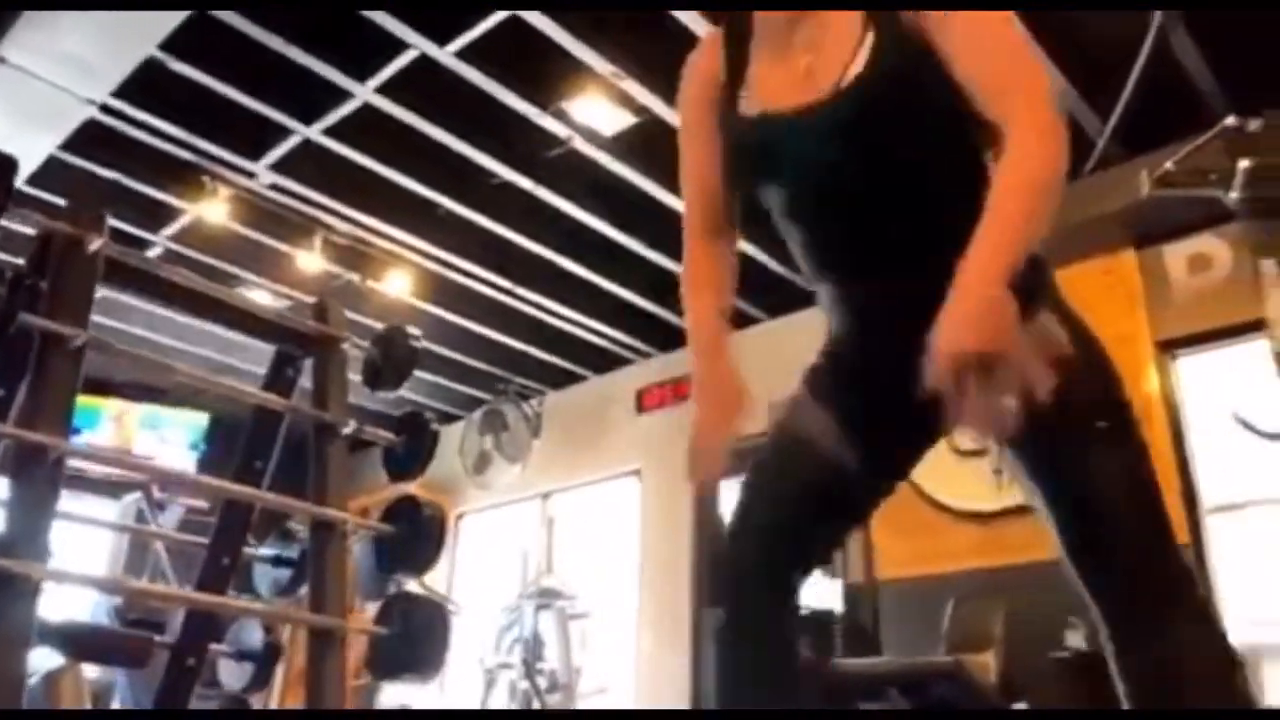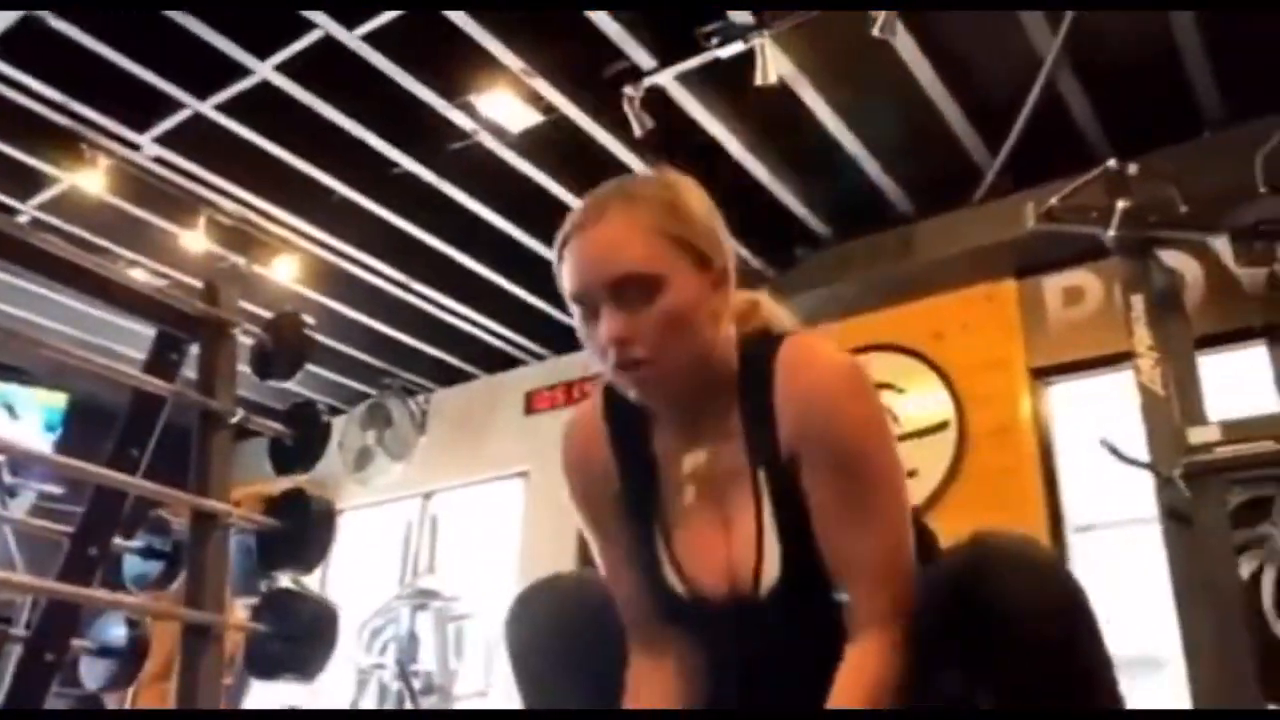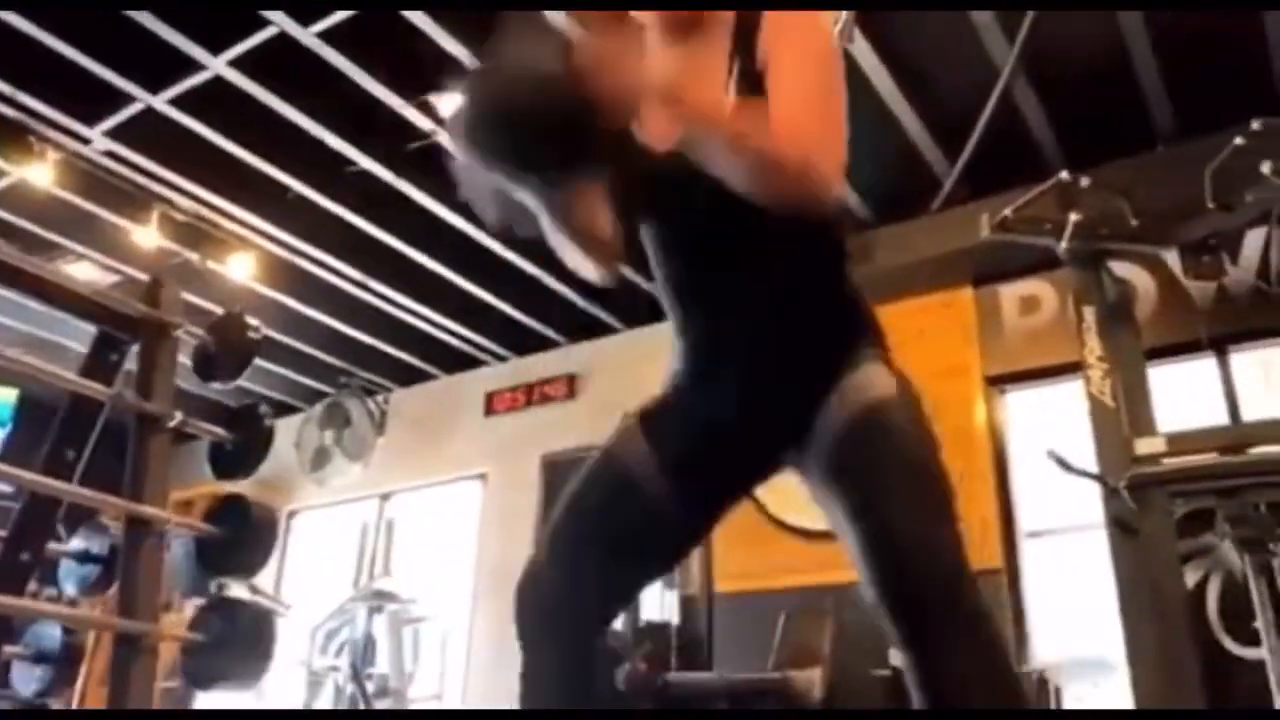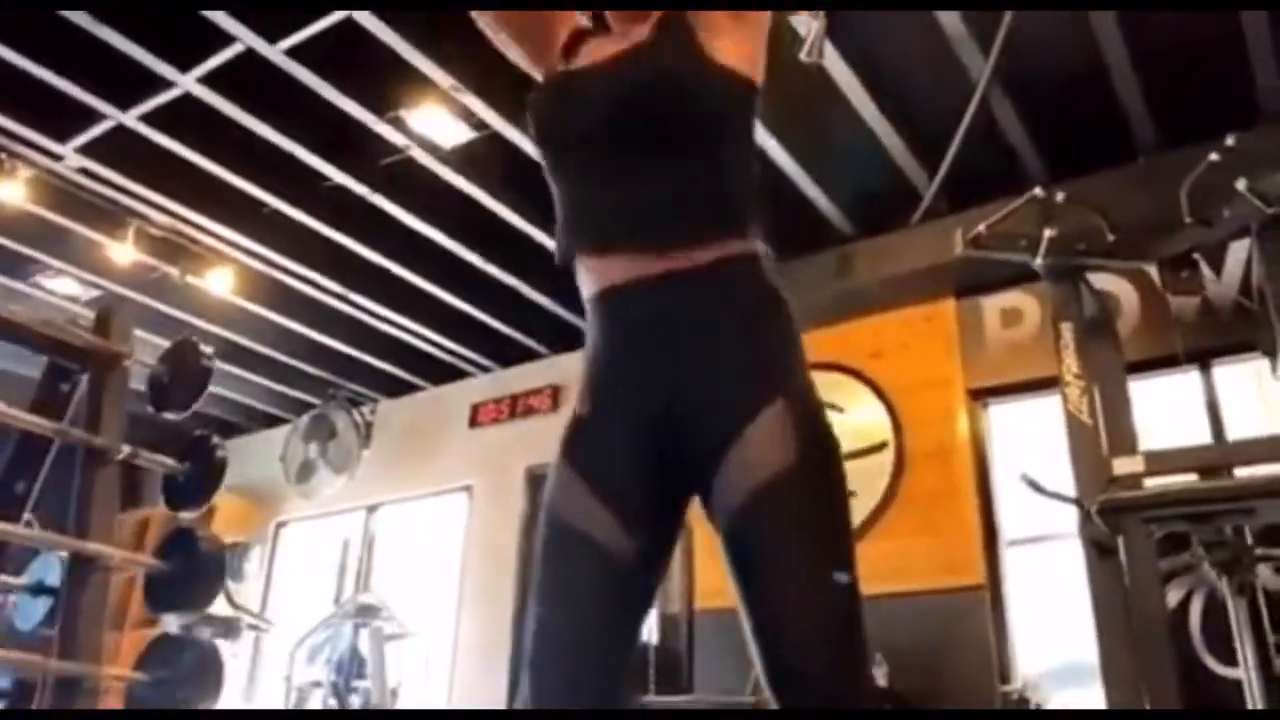
dt=0.5s
person 1, frame 1
left shoulder: (922, 20)
right shoulder: (715, 63)
left elbow: (1036, 129)
right elbow: (706, 237)
left wrist: (979, 286)
right wrist: (711, 365)
left hip: (993, 309)
right hip: (865, 348)
left knee: (1132, 571)
right knee: (745, 584)
person 1, frame 2
left shoulder: (812, 382)
right shoulder: (594, 444)
left elbow: (880, 632)
right elbow: (659, 650)
left hip: (911, 646)
right hip: (769, 676)
left knee: (1018, 584)
right knee: (546, 625)
person 1, frame 3
left shoulder: (783, 30)
right shoulder: (609, 71)
left elbow: (811, 170)
right elbow: (596, 254)
left wrist: (659, 86)
right wrist: (552, 185)
left hip: (824, 368)
right hip: (707, 390)
left knee: (924, 579)
right knee: (551, 599)
person 1, frame 4
left shoulder: (718, 25)
right shoulder: (565, 50)
left hip: (737, 356)
right hip: (619, 379)
left knee: (822, 679)
right knee: (559, 692)
